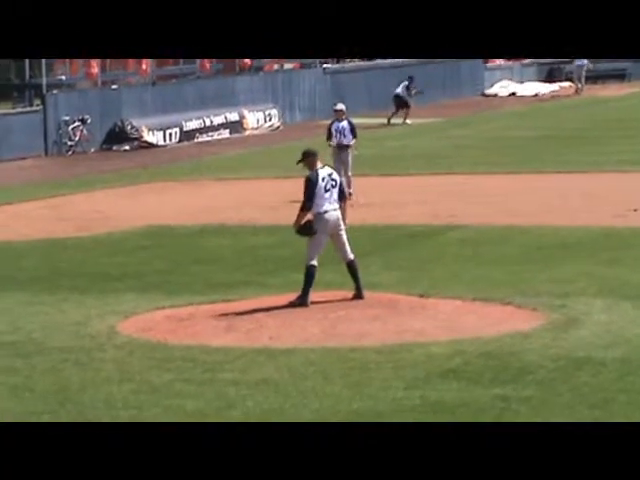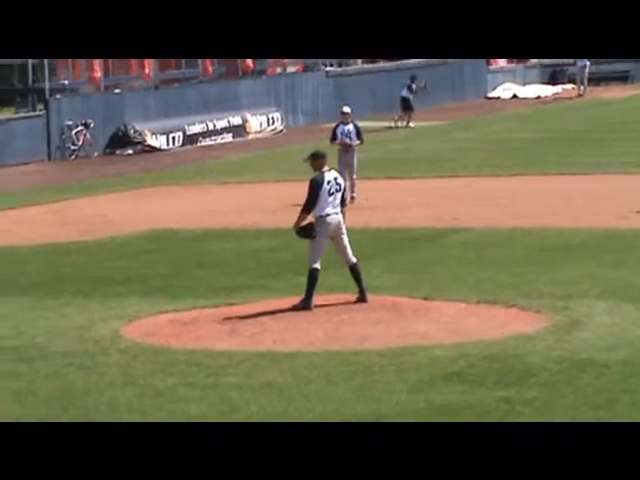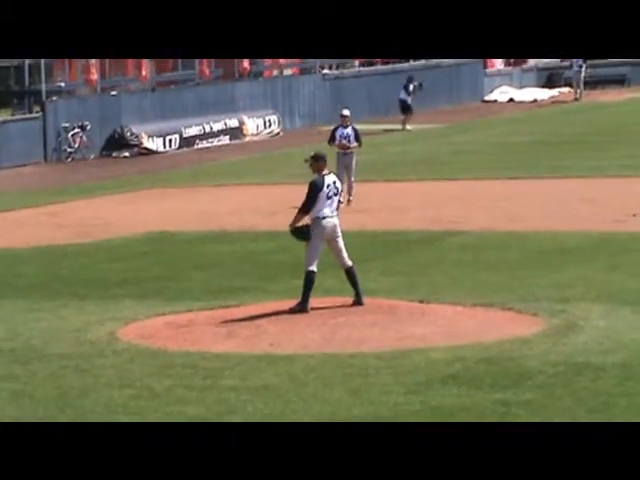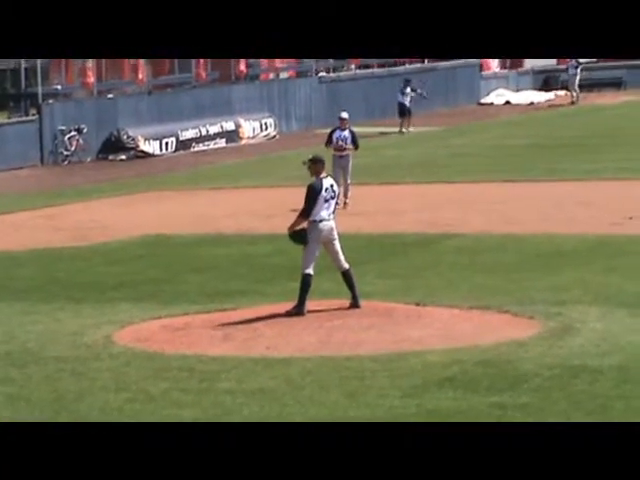
dt=0.2s
person 1, frame 1
left shoulder: (312, 178)
right shoulder: (333, 173)
left elbow: (307, 205)
right elbow: (343, 198)
left wrist: (297, 223)
right wrist: (344, 219)
left hip: (322, 218)
right hip: (336, 215)
left knee: (311, 259)
right knee: (347, 254)
left ankle: (304, 297)
right ankle: (359, 290)
person 1, frame 2
left shoulder: (317, 180)
right shoulder: (338, 177)
left elbow: (308, 206)
left wrist: (297, 224)
left hip: (324, 221)
right hip: (338, 219)
left knee: (314, 262)
right knee: (349, 258)
left ankle: (308, 300)
right ankle: (362, 293)
person 1, frame 3
left shoulder: (316, 182)
right shoulder: (336, 180)
left elbow: (306, 208)
left wrist: (293, 223)
left hip: (320, 224)
right hip: (334, 222)
left knee: (311, 265)
right knee: (345, 261)
left ankle: (304, 303)
right ankle: (358, 296)
person 1, frame 4
left shoulder: (314, 186)
right shoulder: (333, 183)
left elbow: (306, 212)
left wrist: (292, 227)
left hip: (317, 227)
right hip: (331, 225)
left knee: (307, 267)
right knee: (342, 263)
left ankle: (301, 306)
right ankle: (355, 299)
